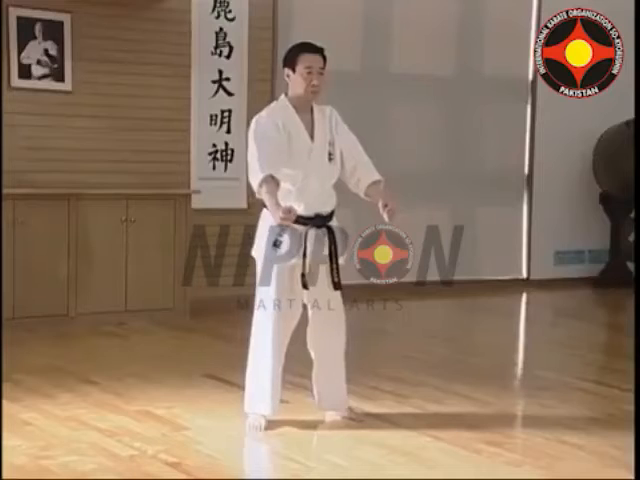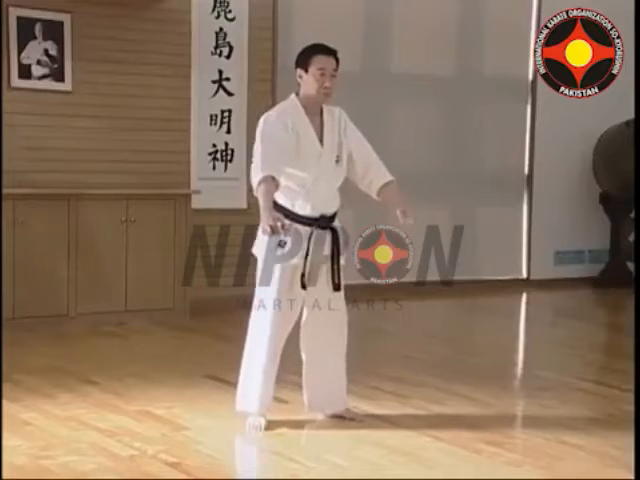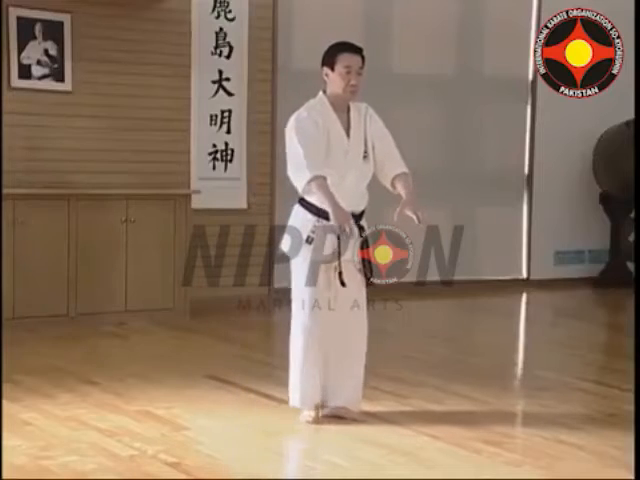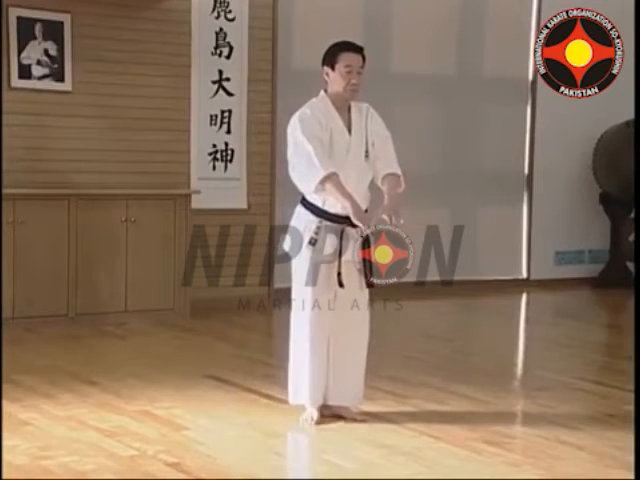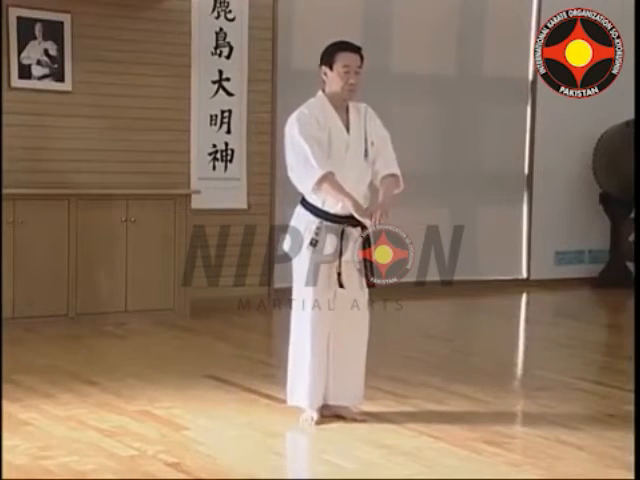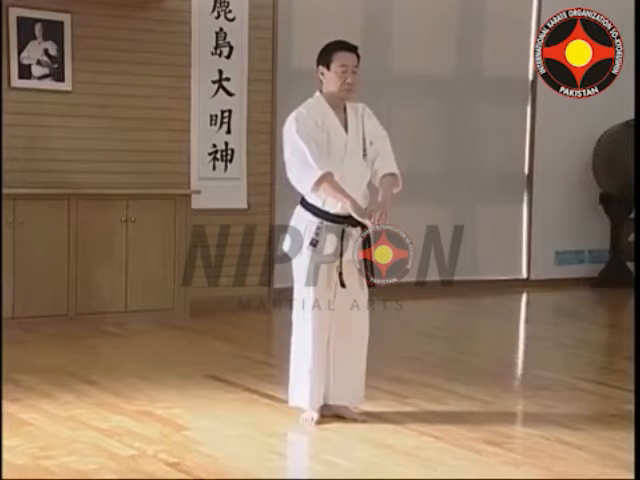
dt=0.5s
person 1, frame 1
left shoulder: (331, 120)
right shoulder: (268, 121)
left elbow: (358, 167)
right elbow: (263, 170)
left wrist: (381, 198)
right wrist: (274, 206)
left hip: (321, 232)
right hip: (282, 232)
left knee: (330, 319)
right knee: (273, 319)
left ankle: (333, 400)
right ankle: (260, 406)
person 1, frame 2
left shoulder: (339, 121)
right shoulder: (277, 121)
left elbow: (369, 168)
right elbow: (264, 168)
left wrist: (398, 204)
right wrist: (266, 208)
left hip: (324, 232)
right hip: (286, 229)
left knee: (329, 318)
right knee: (271, 319)
left ankle: (328, 400)
right ankle: (254, 406)
person 1, frame 3
left shoulder: (367, 117)
right shoulder: (305, 119)
left elbow: (390, 163)
right elbow: (307, 169)
left wrist: (406, 196)
right wrist: (333, 207)
left hip: (353, 227)
right hip: (314, 225)
left knee: (351, 315)
right knee: (311, 314)
left ankle: (338, 399)
right ankle: (309, 399)
person 1, frame 4
left shoulder: (369, 117)
right shoulder: (307, 119)
left elbow: (386, 164)
right elbow: (318, 169)
left wrist: (390, 200)
right wrist: (352, 205)
left hip: (354, 229)
right hip: (317, 226)
left knee: (353, 316)
right knee: (313, 314)
left ankle: (340, 397)
right ankle: (312, 400)
person 1, frame 5
left shoulder: (367, 117)
right shoulder: (305, 118)
left elbow: (386, 165)
right elbow: (315, 171)
left wrist: (383, 202)
right wrist: (354, 204)
left hip: (353, 230)
right hip: (317, 227)
left knee: (352, 315)
right knee: (313, 314)
left ankle: (339, 397)
right ankle: (310, 401)
person 1, frame 6
left shoulder: (364, 117)
right shoulder: (303, 119)
left elbow: (385, 164)
right elbow: (312, 171)
left wrist: (383, 201)
right wrist: (353, 204)
left hip: (353, 230)
right hip: (317, 227)
left knee: (353, 316)
right knee: (314, 314)
left ankle: (339, 397)
right ankle: (311, 401)
